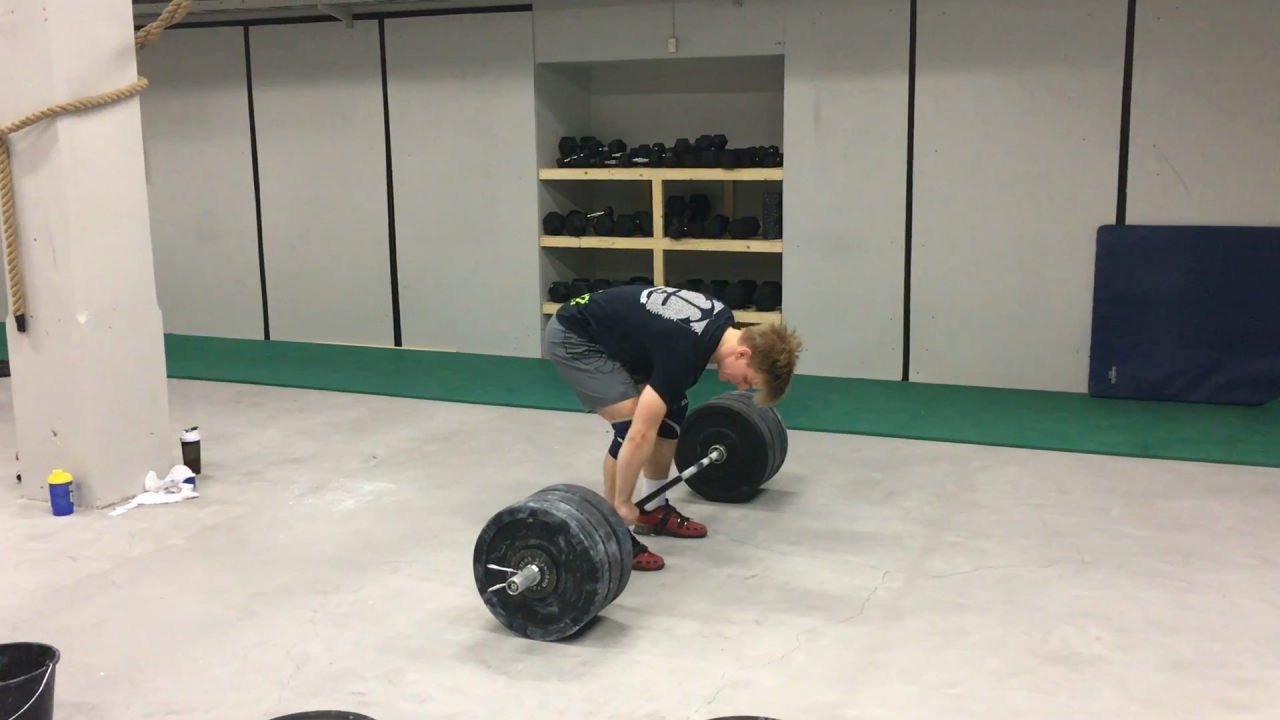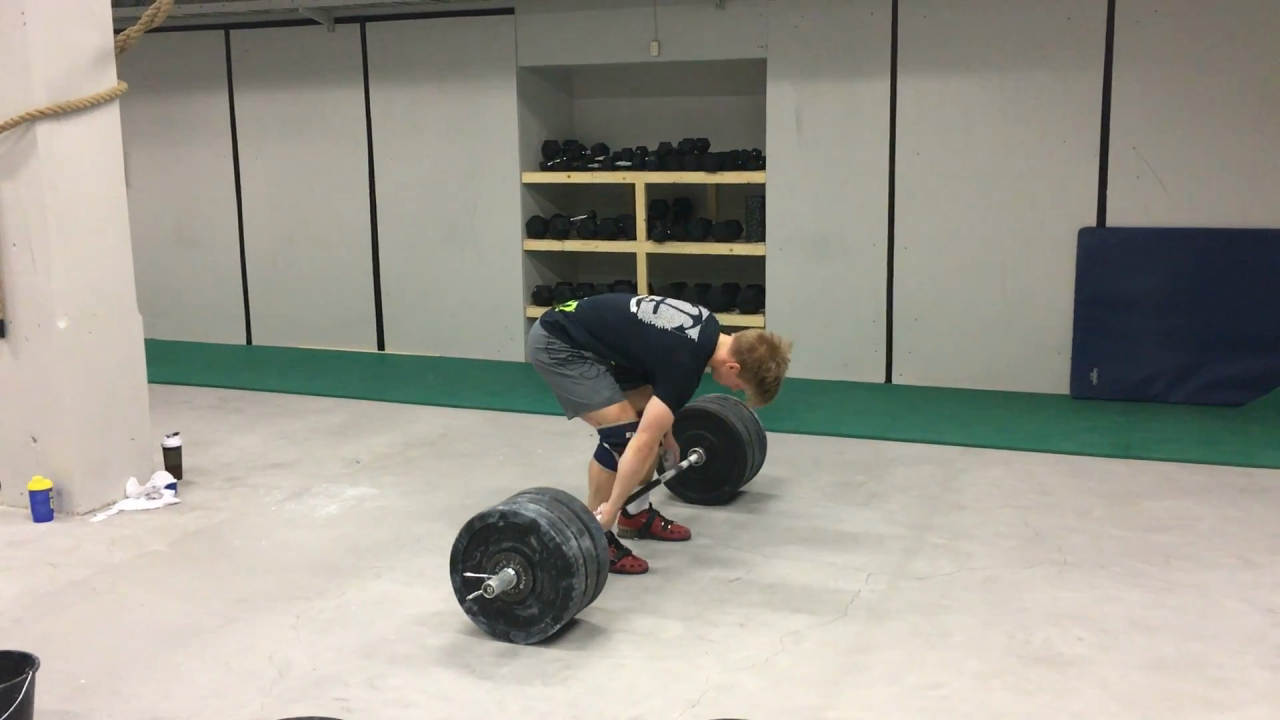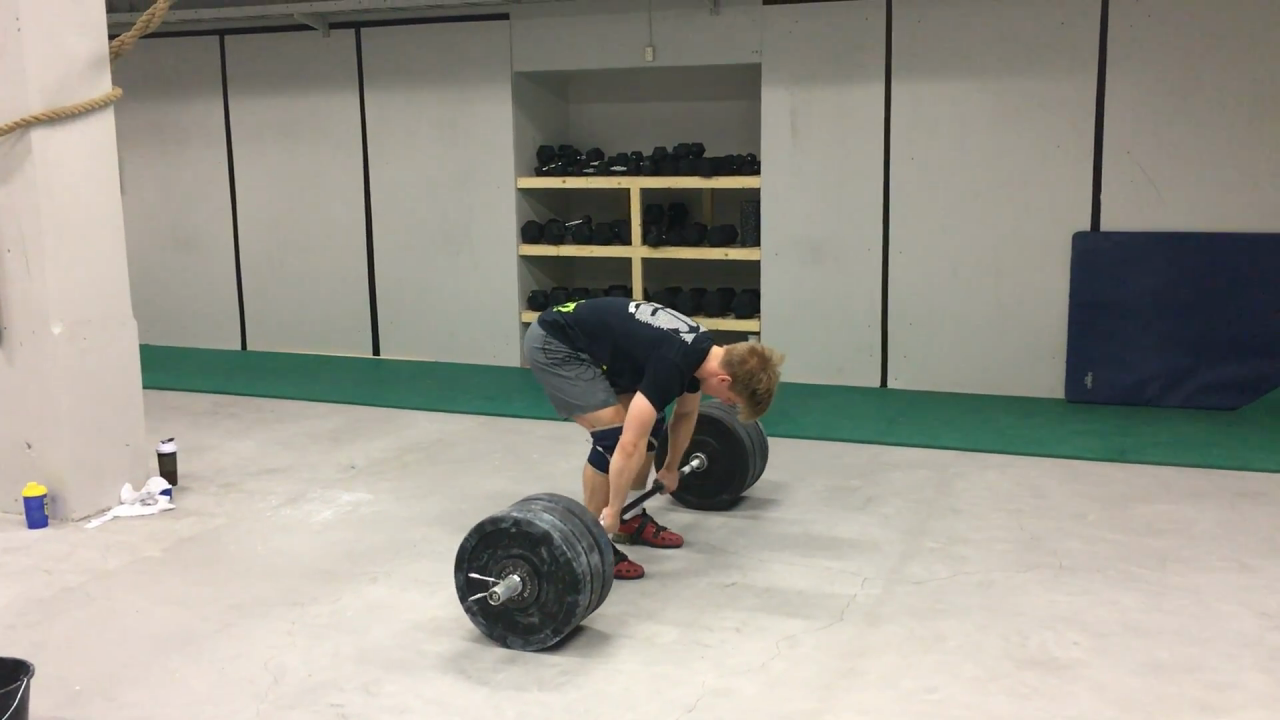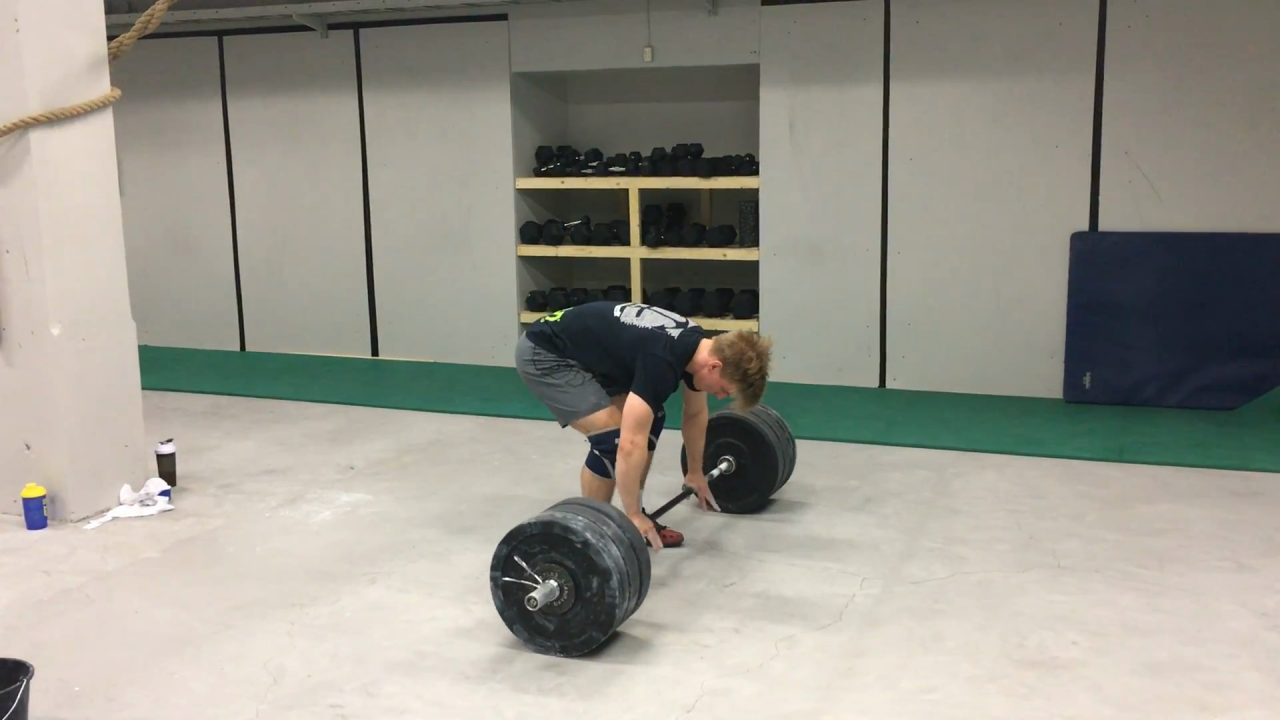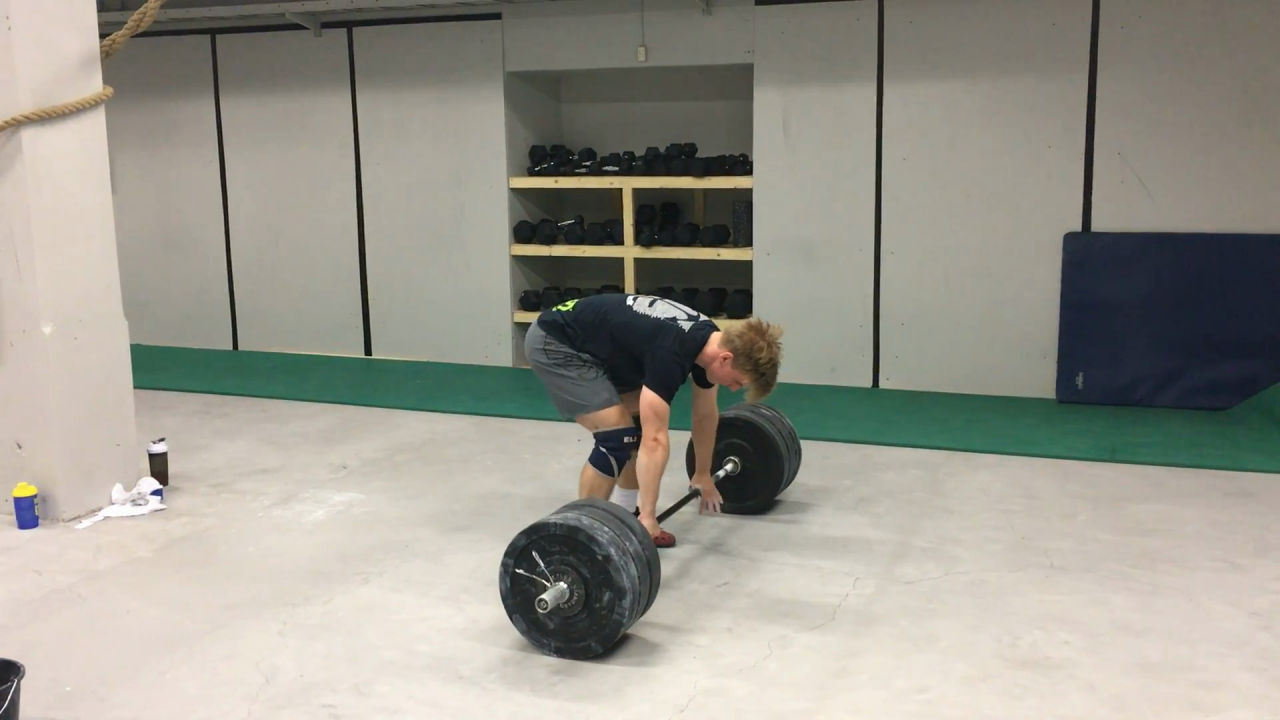
dt=0.7s
person 1, frame 1
left shoulder: (722, 320)
right shoulder: (684, 353)
right elbow: (640, 434)
right wrist: (622, 503)
left hip: (610, 331)
right hip: (573, 336)
left knee: (672, 408)
right knee: (631, 423)
left ankle: (654, 510)
person 1, frame 2
left shoulder: (709, 330)
right shoulder: (684, 361)
right elbow: (644, 442)
left wrist: (668, 435)
right wrist: (611, 509)
left hip: (591, 338)
right hip: (556, 344)
left knee: (654, 417)
right knee: (621, 430)
left ankle: (636, 514)
person 1, frame 3
left shoulder: (702, 350)
right shoulder: (672, 364)
left elbow: (685, 413)
right elbow: (630, 444)
left wrist: (671, 469)
right wrist: (613, 511)
left hip: (587, 340)
right hip: (553, 344)
left knee: (648, 421)
right knee: (613, 432)
left ankle: (632, 520)
person 1, frame 4
left shoulder: (699, 347)
right shoulder: (663, 361)
left elbow: (694, 414)
right elbow: (630, 443)
left wrist: (695, 473)
right wrist: (634, 516)
left hip: (583, 350)
right hip: (544, 354)
left knee: (649, 420)
right knee: (612, 435)
left ankle: (630, 524)
person 1, frame 5
left shoulder: (709, 341)
right shoulder: (671, 353)
left elbow: (705, 414)
right elbow: (655, 439)
left wrist: (703, 474)
right wrist: (647, 515)
left hip: (592, 343)
right hip: (553, 342)
left knee: (645, 421)
right knee: (617, 436)
